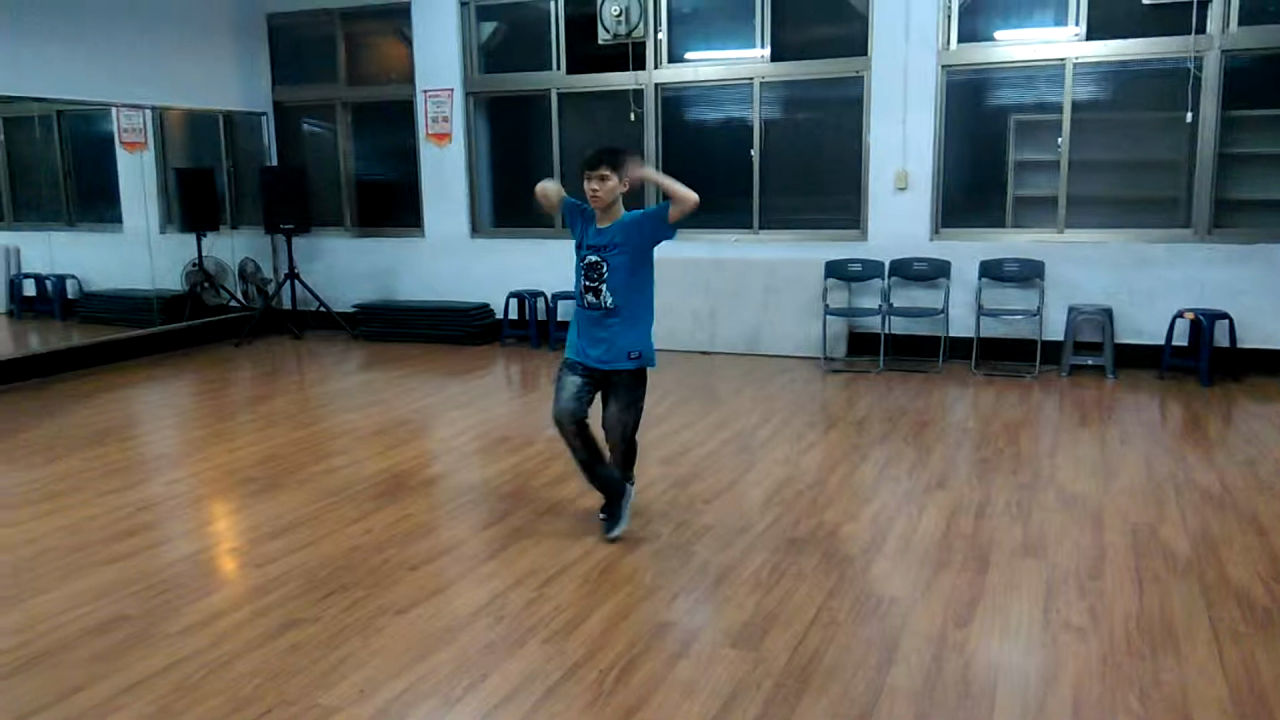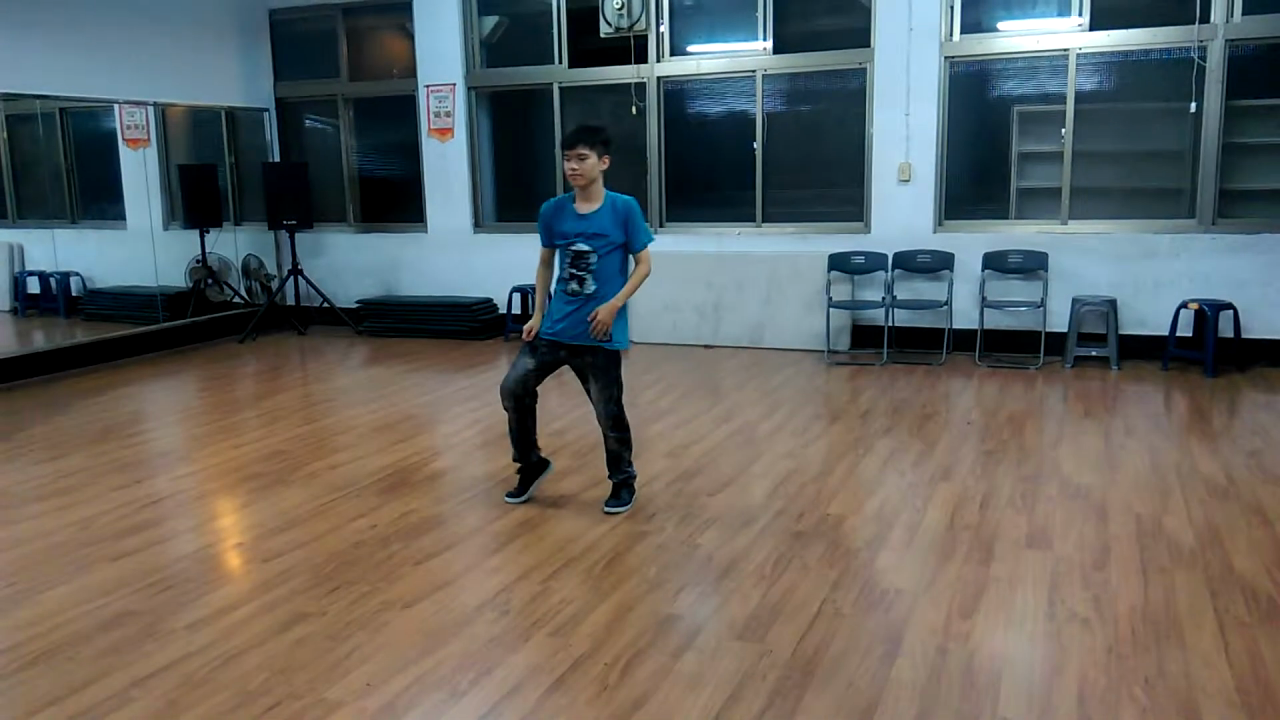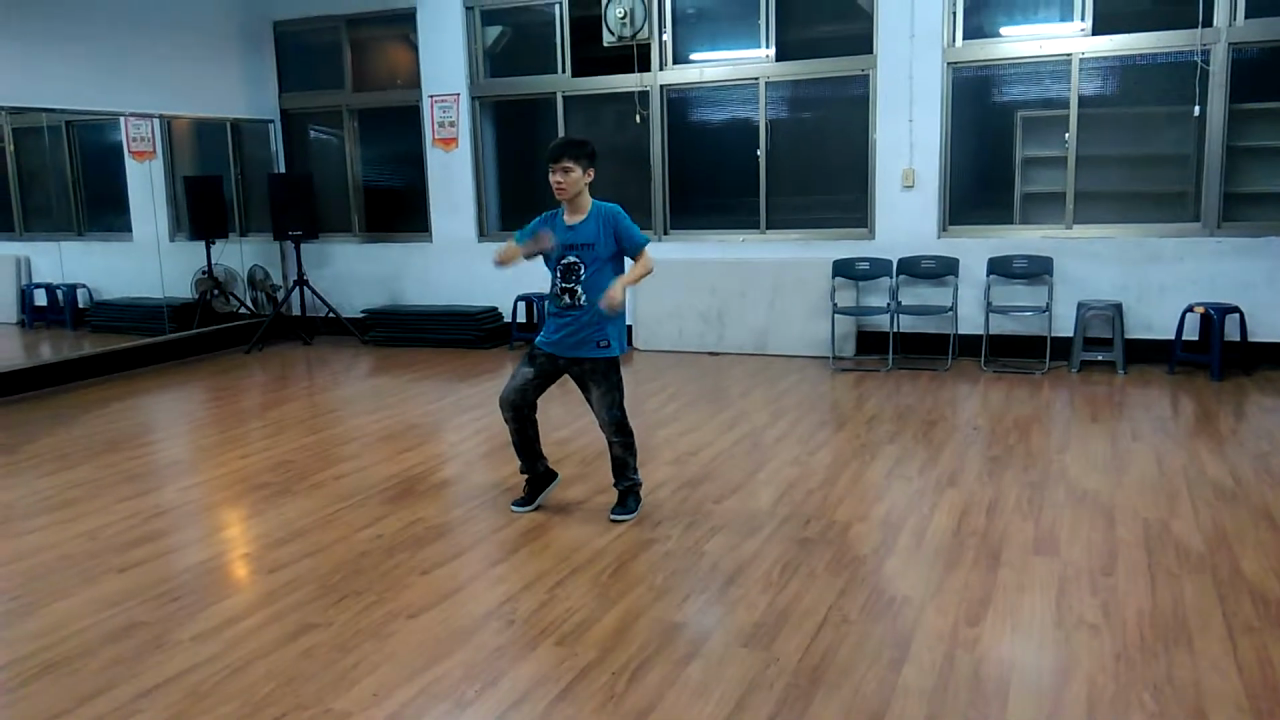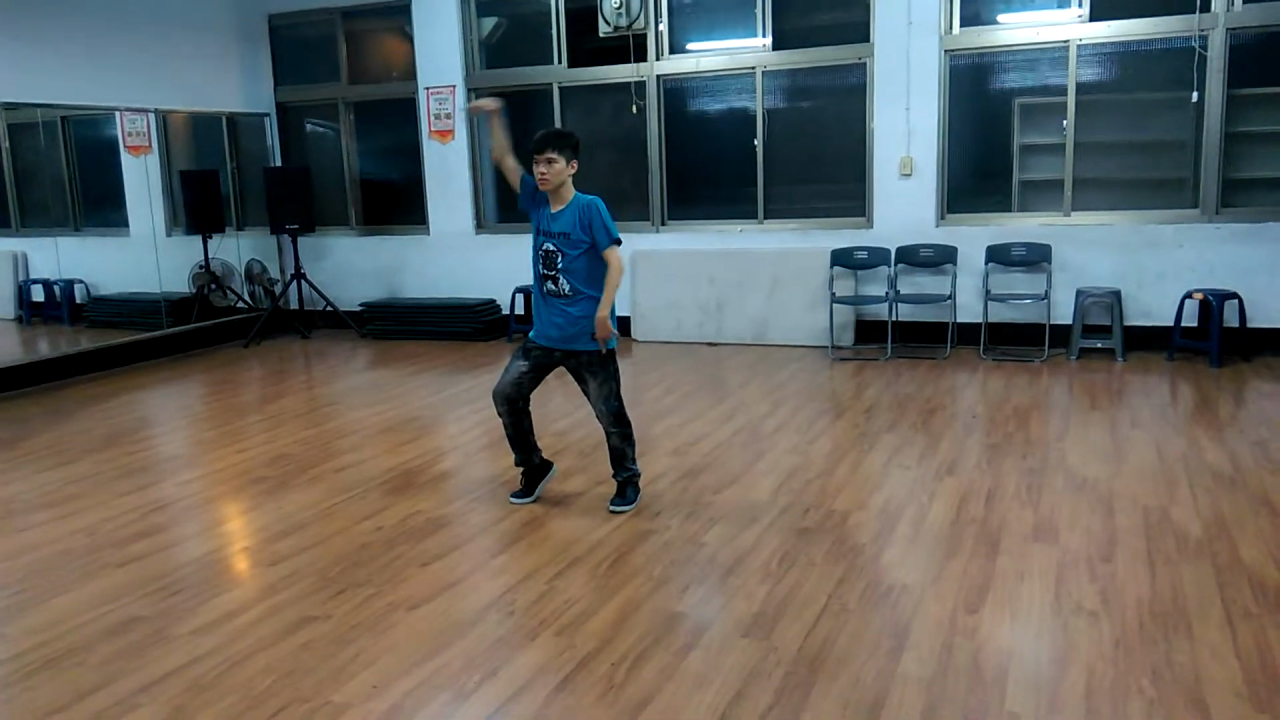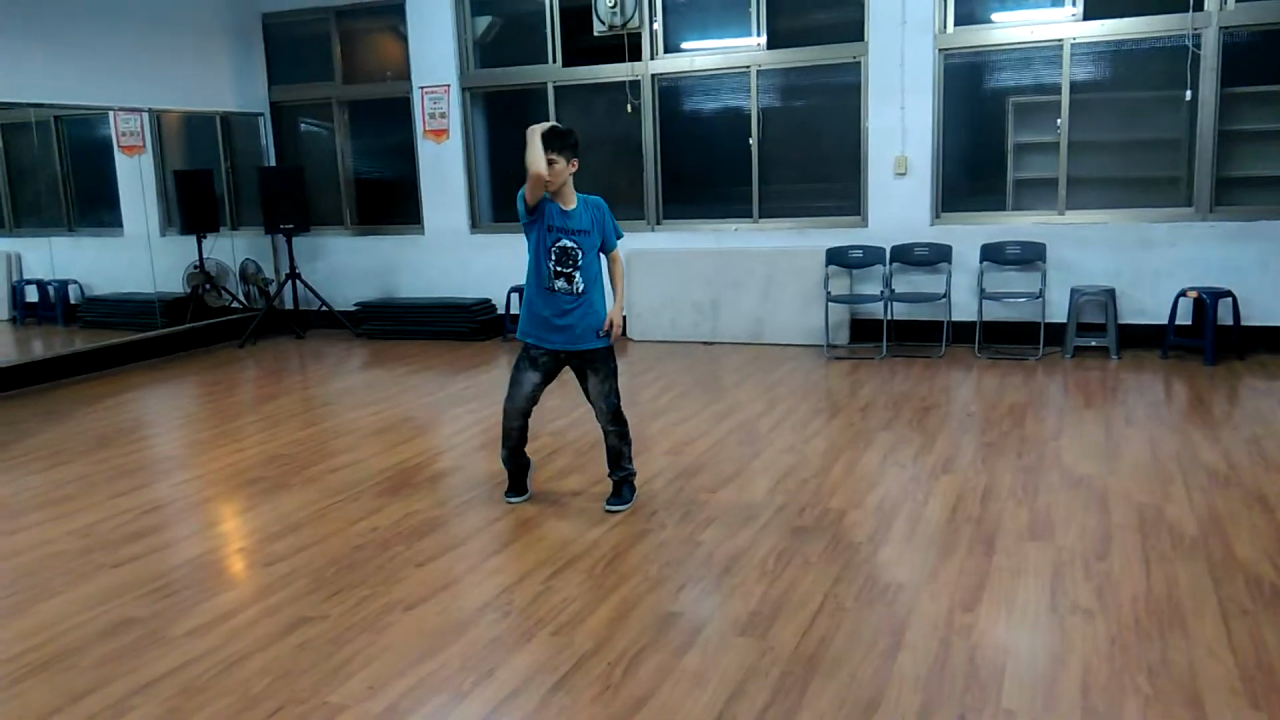
dt=0.7s
person 1, frame 1
left shoulder: (641, 223)
right shoulder: (581, 218)
left elbow: (691, 202)
right elbow: (542, 192)
left wrist: (648, 174)
right wrist: (568, 193)
left hip: (627, 350)
right hip: (582, 348)
left knee: (619, 433)
right knee: (566, 415)
left ankle: (620, 487)
right ankle: (613, 488)
person 1, frame 2
left shoulder: (625, 209)
right shoulder: (553, 210)
left elbow: (644, 264)
left wrist: (614, 305)
right wrist: (538, 314)
left hip: (599, 331)
right hip: (555, 327)
left knee: (608, 412)
right knee: (513, 388)
left ankle: (623, 481)
right ankle: (531, 465)
person 1, frame 3
left shoulder: (611, 217)
right shoulder: (546, 223)
left elbow: (646, 262)
right elbow: (501, 258)
left wrist: (620, 283)
right wrist: (528, 247)
left hip: (597, 342)
right hip: (553, 338)
left knee: (612, 420)
right knee: (513, 401)
left ankle: (629, 488)
right ankle: (539, 476)
person 1, frame 4
left shoulder: (590, 208)
right shoulder: (536, 201)
left elbow: (615, 263)
right elbow: (503, 159)
left wrist: (603, 313)
right wrist: (495, 114)
left hip: (588, 335)
right hip: (545, 333)
left knee: (609, 411)
right knee: (506, 394)
left ankle: (627, 479)
right ankle: (534, 468)
person 1, frame 5
left shoulder: (596, 209)
right shoulder: (530, 204)
left elbow: (614, 258)
right elbow: (536, 176)
left wrist: (618, 305)
right wrist: (533, 135)
left hip: (590, 334)
right hip: (541, 334)
left knee: (608, 411)
right knee: (515, 408)
left ankle: (623, 480)
right ankle: (516, 471)
